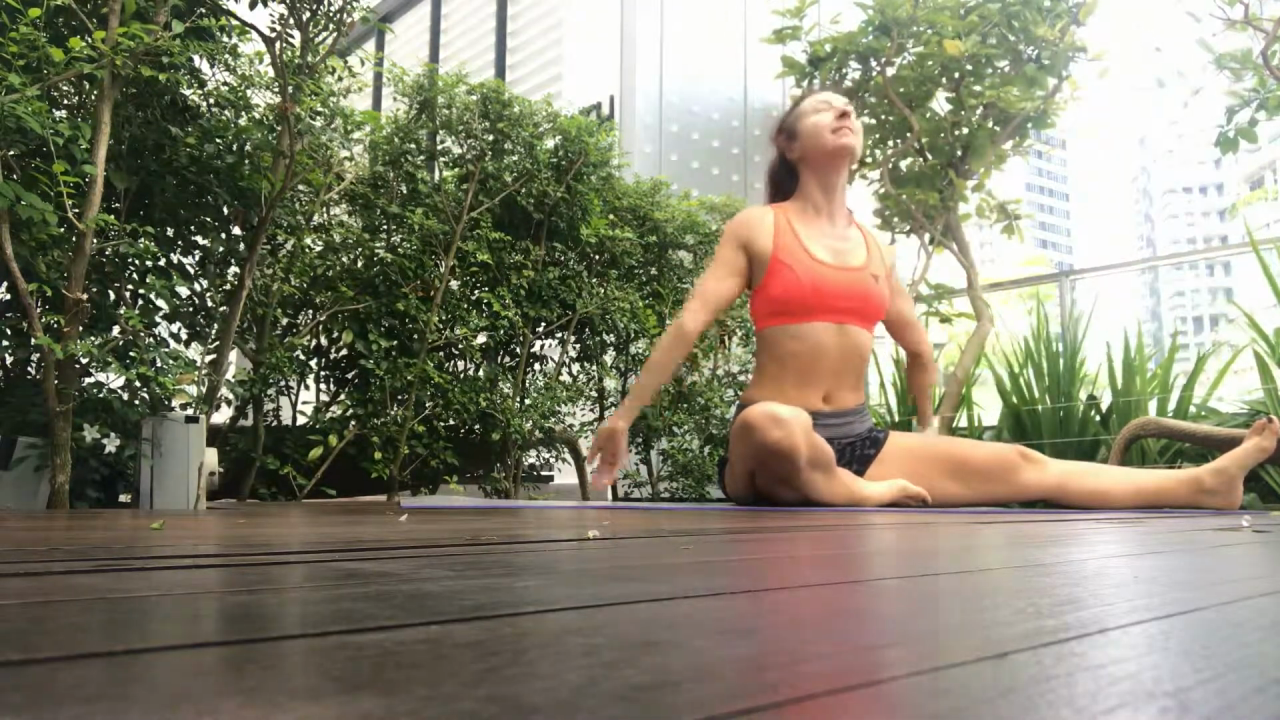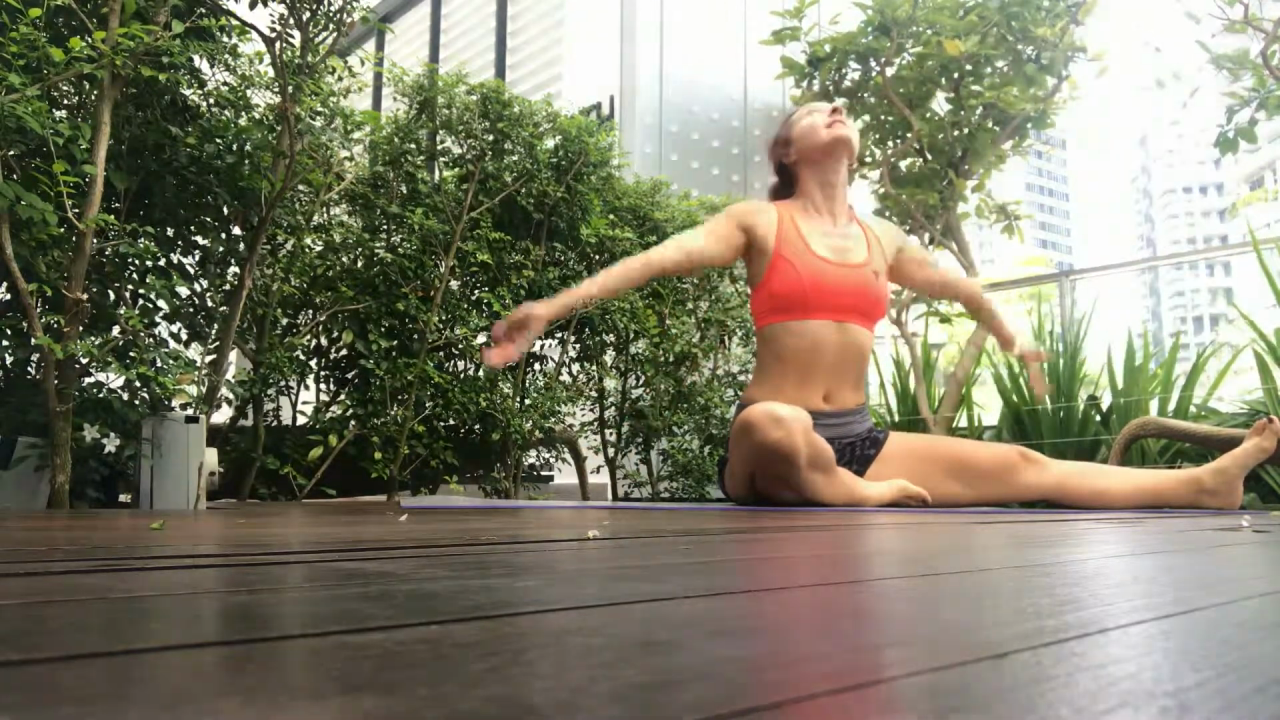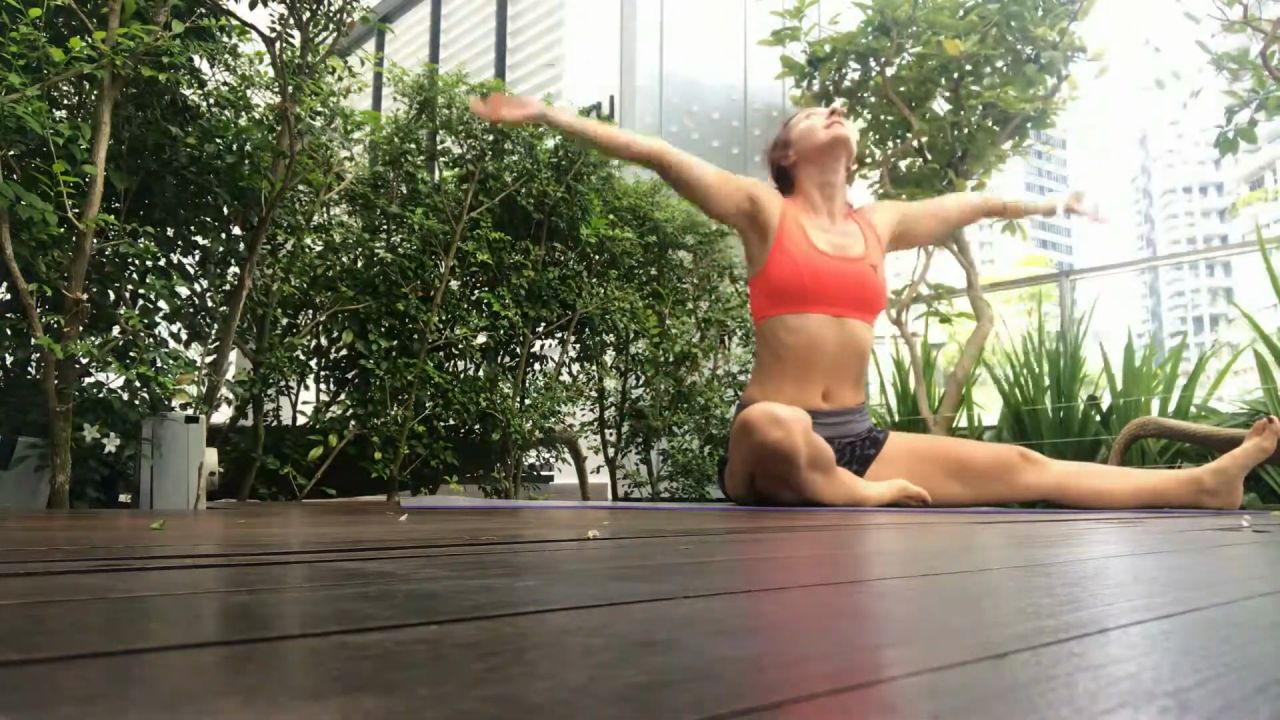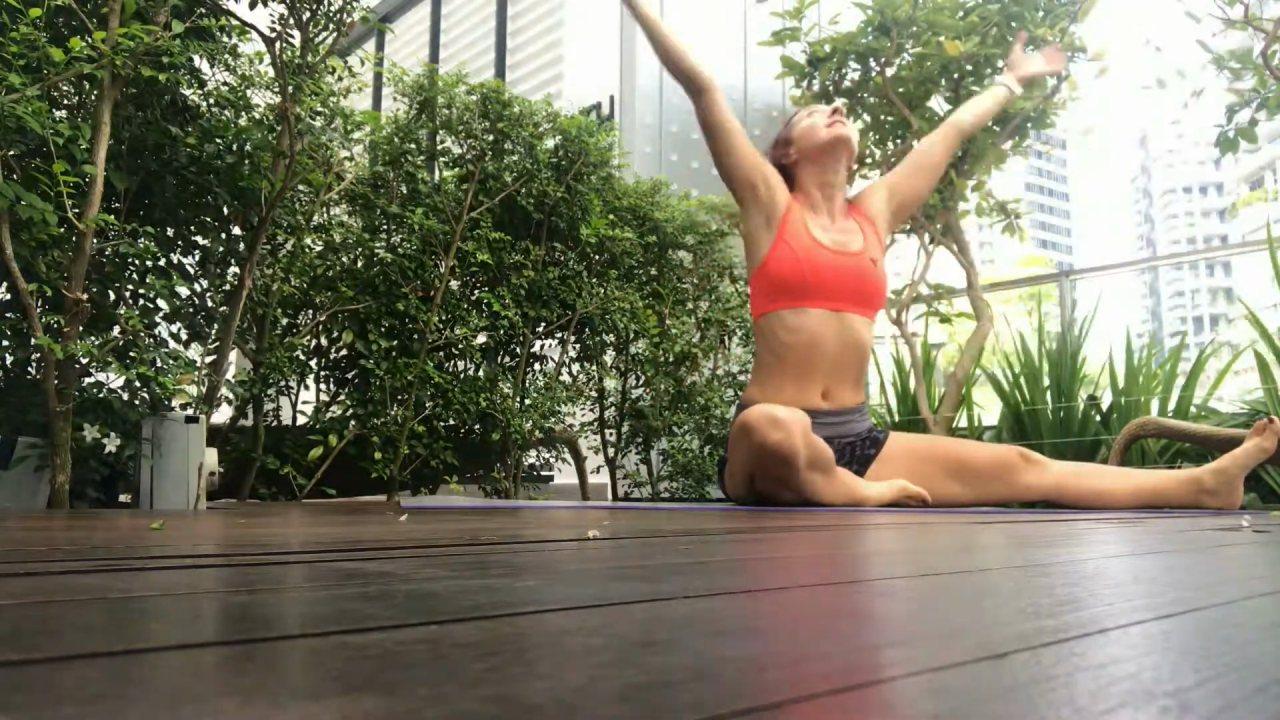
dt=0.2s
person 1, frame 1
left shoulder: (873, 242)
right shoulder: (760, 228)
left elbow: (919, 343)
right elbow: (691, 322)
left wrist: (925, 429)
right wrist: (622, 415)
left hip: (863, 437)
right hip: (768, 448)
left knee: (1022, 464)
right knee: (777, 427)
left ankle: (1205, 485)
right ankle: (867, 498)
person 1, frame 2
left shoulder: (880, 238)
right shoulder: (762, 222)
left elbow: (957, 282)
right elbow: (654, 258)
left wrist: (1008, 335)
right wrist: (554, 306)
left hip: (861, 437)
right hip: (770, 449)
left knee: (1020, 465)
right knee: (775, 425)
left ankle: (1202, 484)
right ankle: (862, 500)
person 1, frame 3
left shoulder: (878, 226)
right shoulder: (767, 214)
left elbow: (967, 207)
right elbow: (661, 158)
left wrist: (1046, 202)
right wrist: (551, 117)
left hip: (860, 439)
right hip: (779, 443)
left knee: (1022, 468)
right knee: (770, 427)
left ankle: (1206, 479)
right ankle: (860, 505)
person 1, frame 4
left shoulder: (872, 214)
right shoulder: (769, 207)
left elbow: (948, 134)
right elbow: (702, 89)
left wrist: (1012, 81)
left hip: (856, 439)
right hip: (778, 438)
left knee: (1018, 466)
right knee: (773, 435)
left ankle: (1202, 483)
right ankle: (865, 500)
